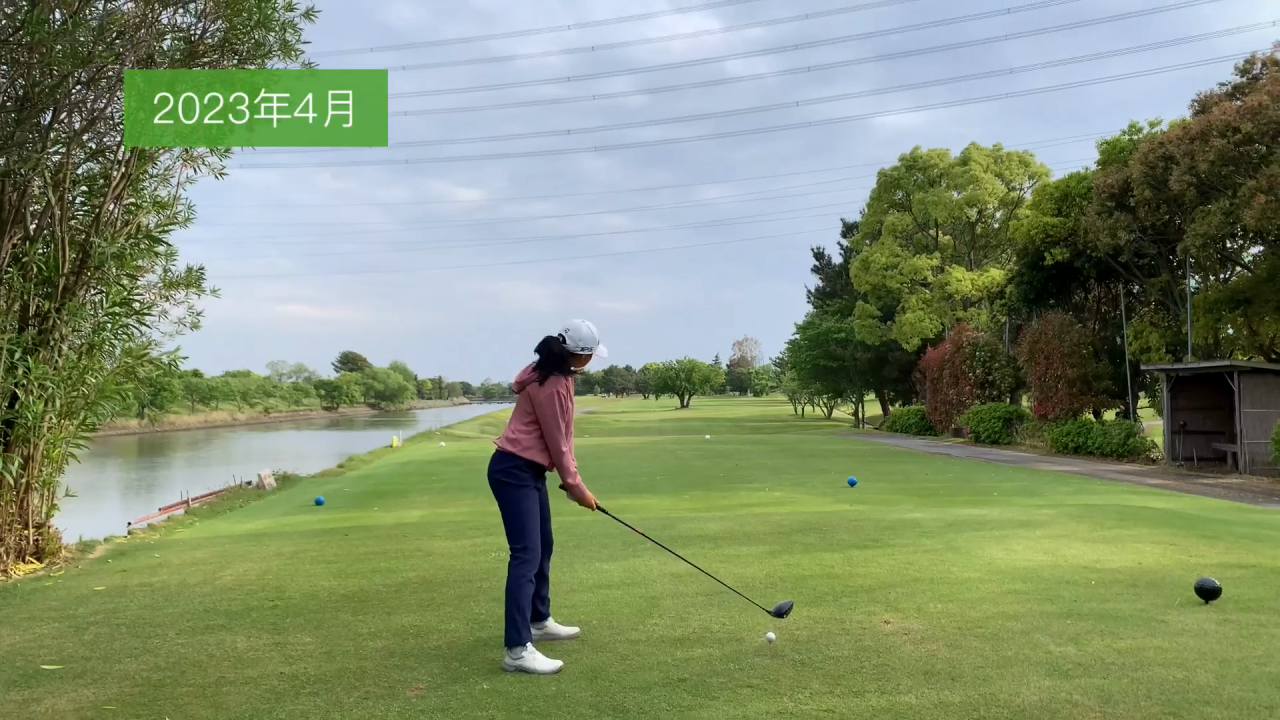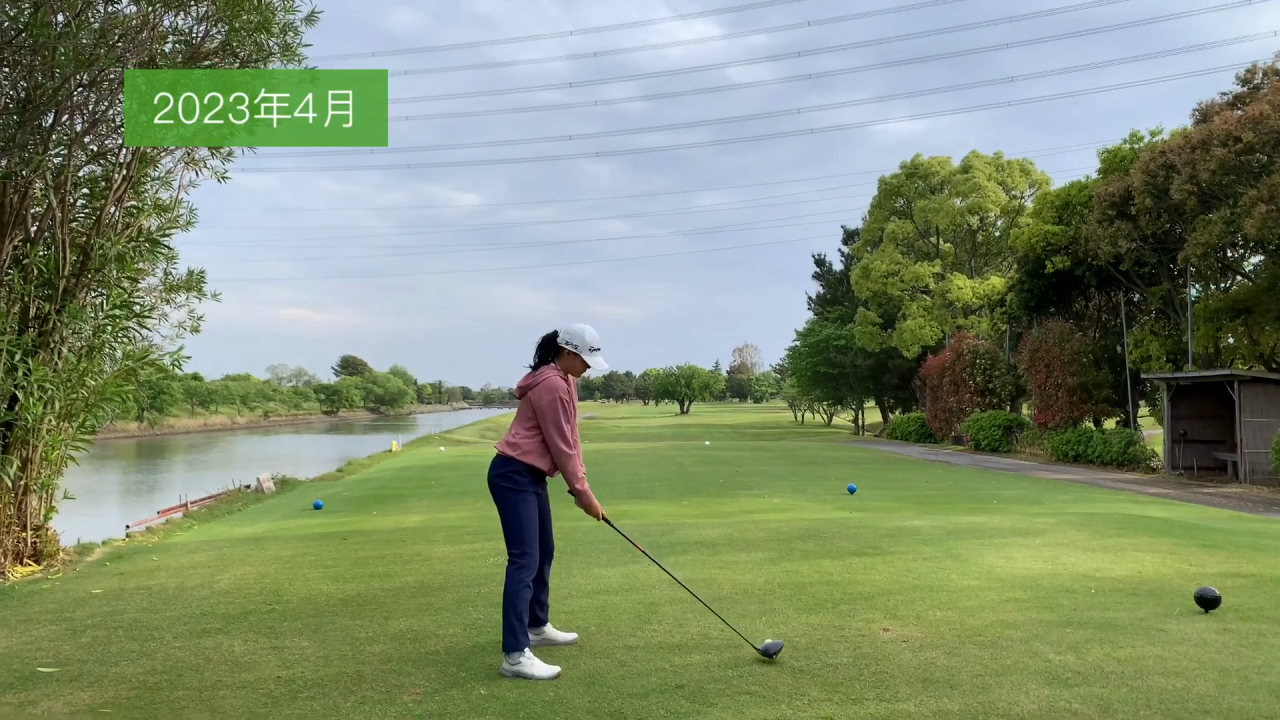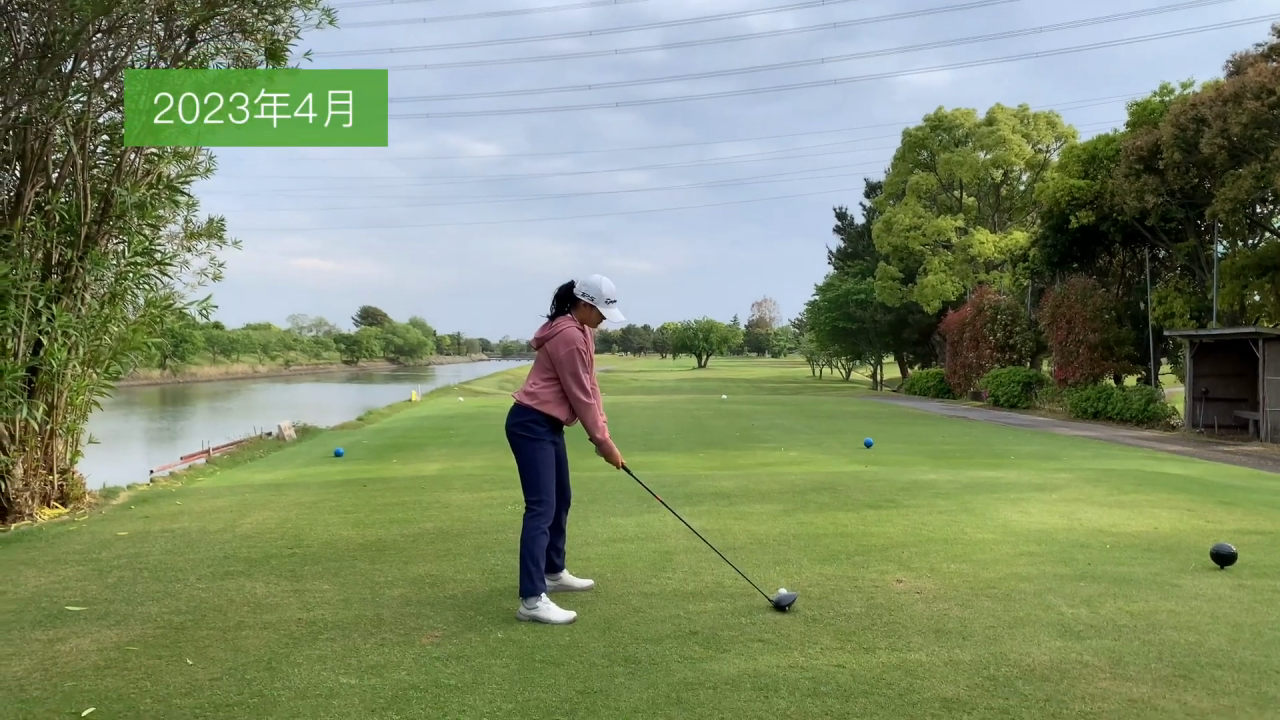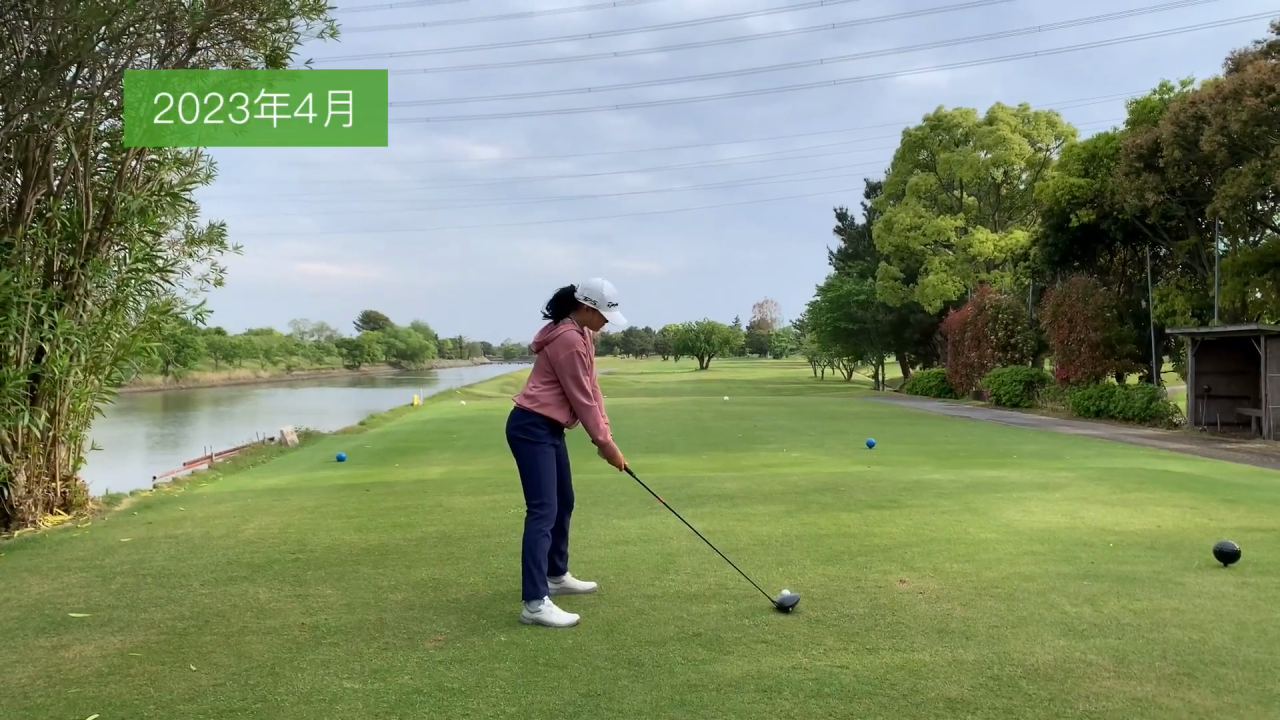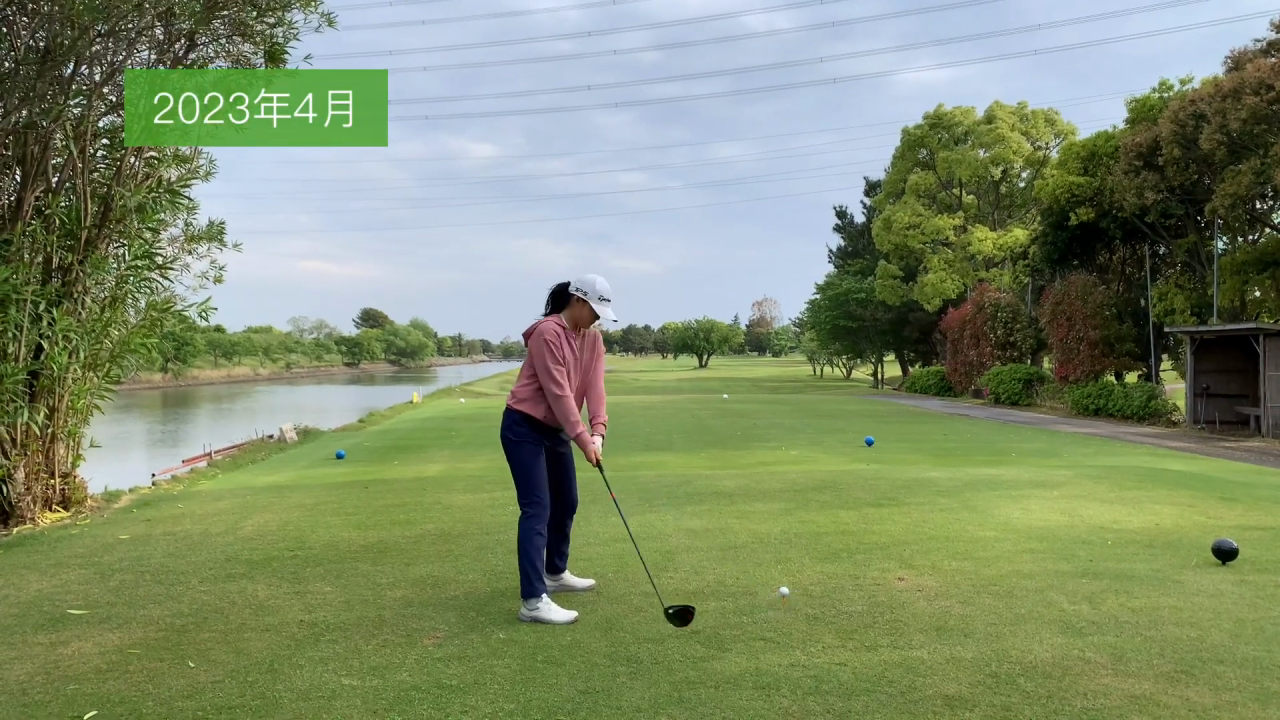
dt=1s
person 1, frame 1
left shoulder: (559, 375)
right shoulder: (551, 385)
left elbow: (563, 435)
right elbow: (556, 441)
left wrist: (574, 478)
right wrist: (577, 486)
left hip: (530, 470)
right hip: (514, 470)
left knee: (543, 547)
right knee: (526, 554)
left ankle: (539, 621)
right ankle: (518, 650)
person 1, frame 2
left shoulder: (563, 379)
right shoulder: (552, 386)
left elbow: (571, 437)
right elbow: (561, 447)
left wrist: (582, 483)
right wrist: (583, 493)
left hip: (531, 475)
right hip: (514, 475)
left knee: (543, 552)
right knee: (524, 560)
left ankle: (537, 627)
right ankle: (515, 655)
person 1, frame 3
left shoulder: (580, 330)
right shoulder: (568, 337)
left elbow: (590, 386)
right elbow: (580, 396)
left wrist: (603, 431)
right wrist: (603, 442)
left hip: (548, 424)
right hip: (531, 424)
left knee: (560, 500)
right knee: (541, 508)
left ankle: (554, 573)
right ankle: (532, 600)
person 1, frame 4
left shoulder: (581, 333)
right shoulder: (568, 340)
left elbow: (592, 388)
right elbow: (581, 399)
left wrist: (606, 433)
right wrist: (606, 444)
left hip: (549, 428)
right hip: (532, 427)
left knee: (563, 503)
right knee: (543, 511)
left ankle: (556, 576)
right ankle: (535, 603)
person 1, frame 5
left shoulder: (593, 339)
right shoulder: (547, 331)
left elbow: (595, 385)
right elbow: (557, 389)
left wrist: (597, 431)
right wrist: (583, 438)
left hip: (557, 429)
right hip: (524, 427)
left knee: (566, 503)
right knee: (536, 509)
left ankle: (555, 574)
right ankle: (533, 601)
